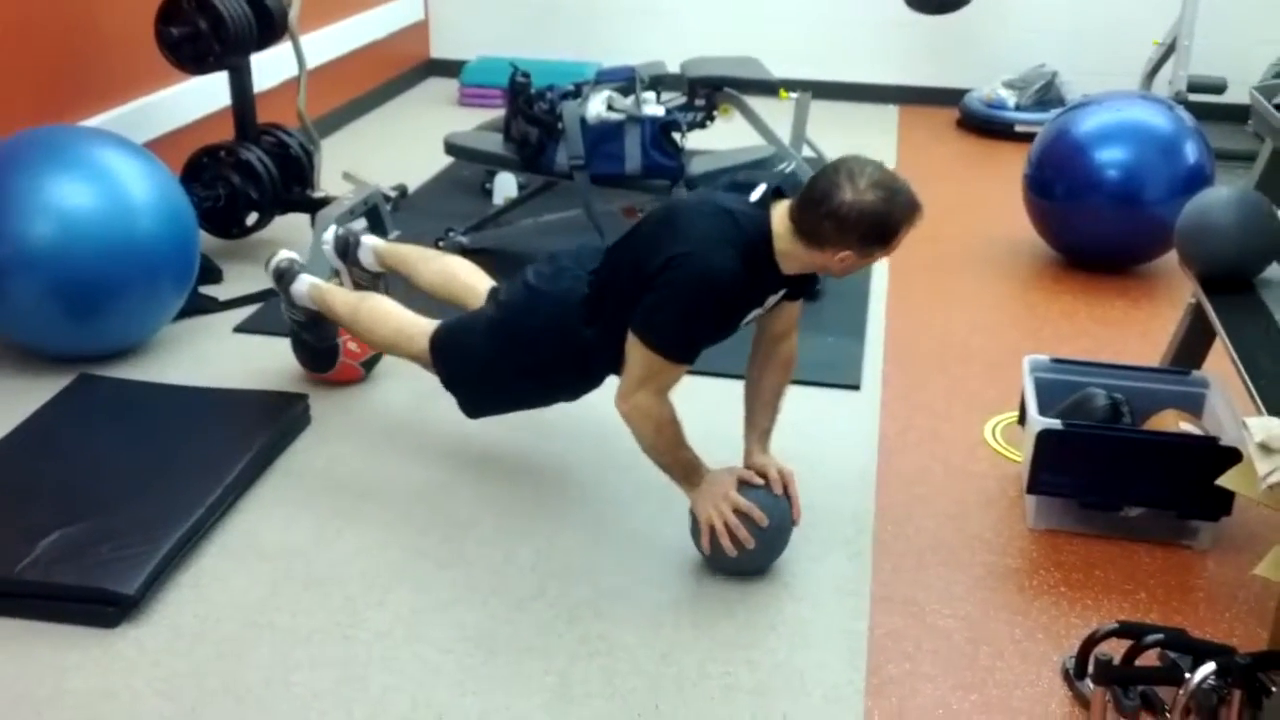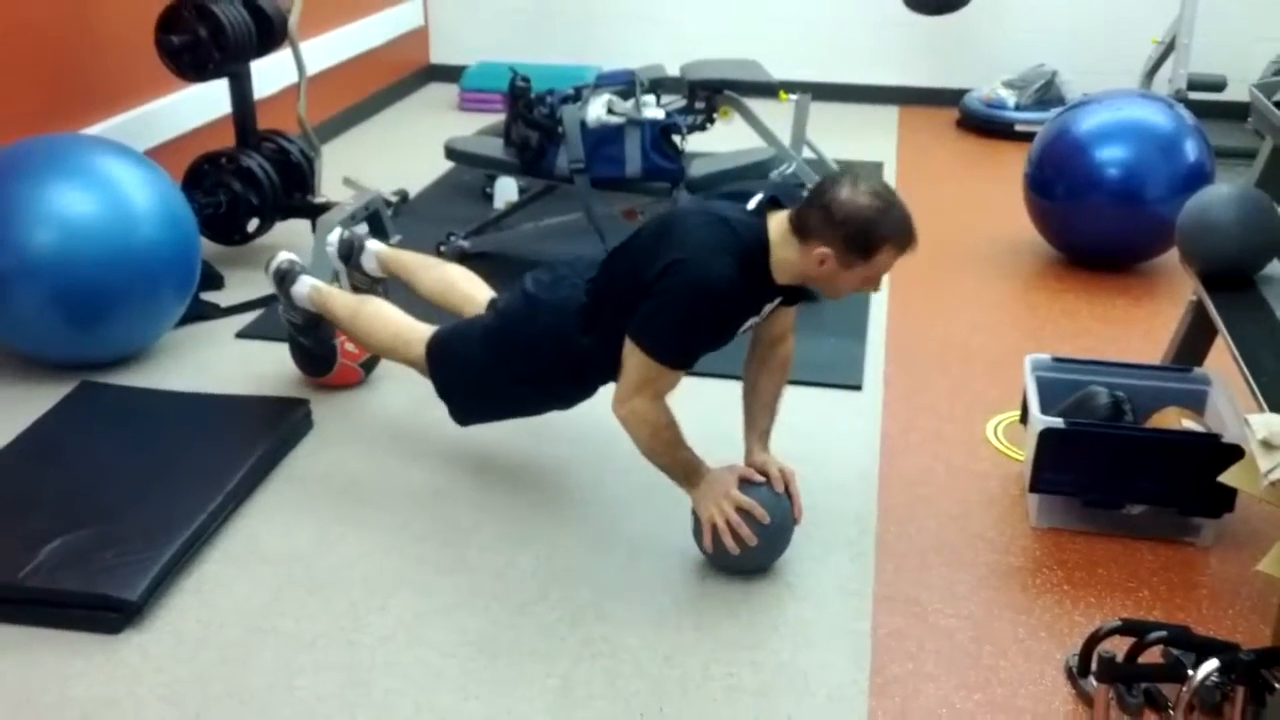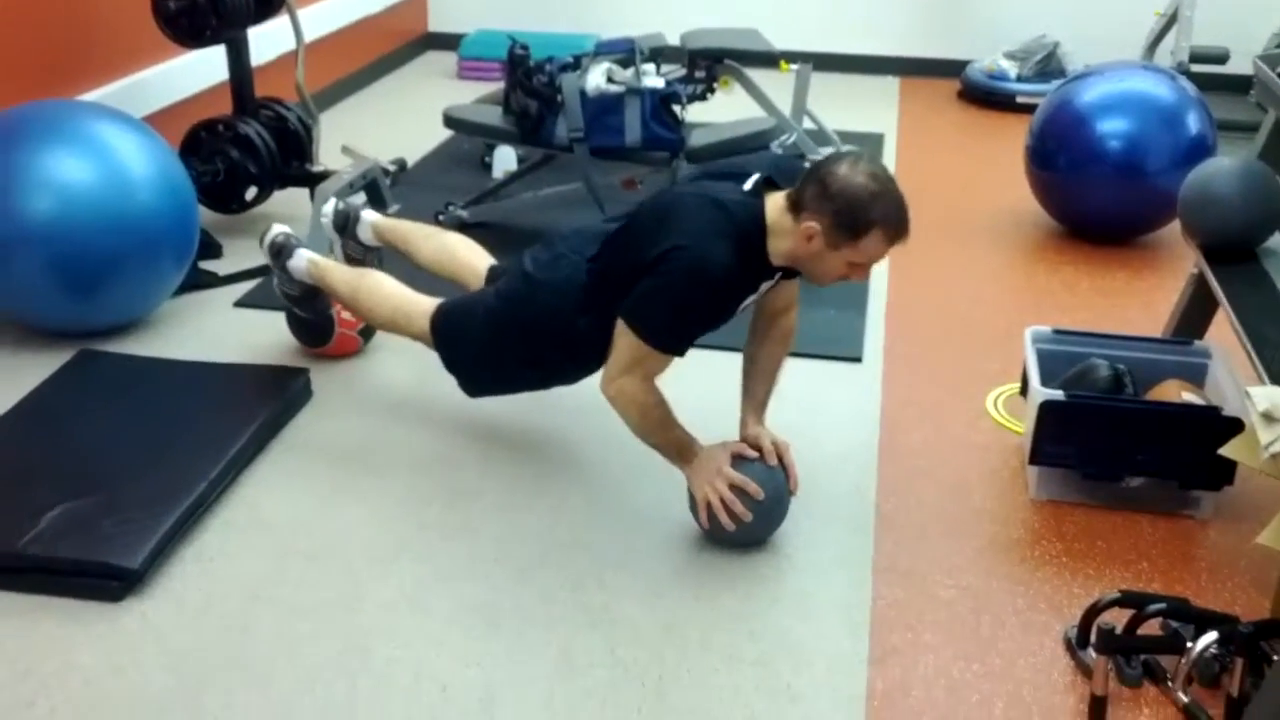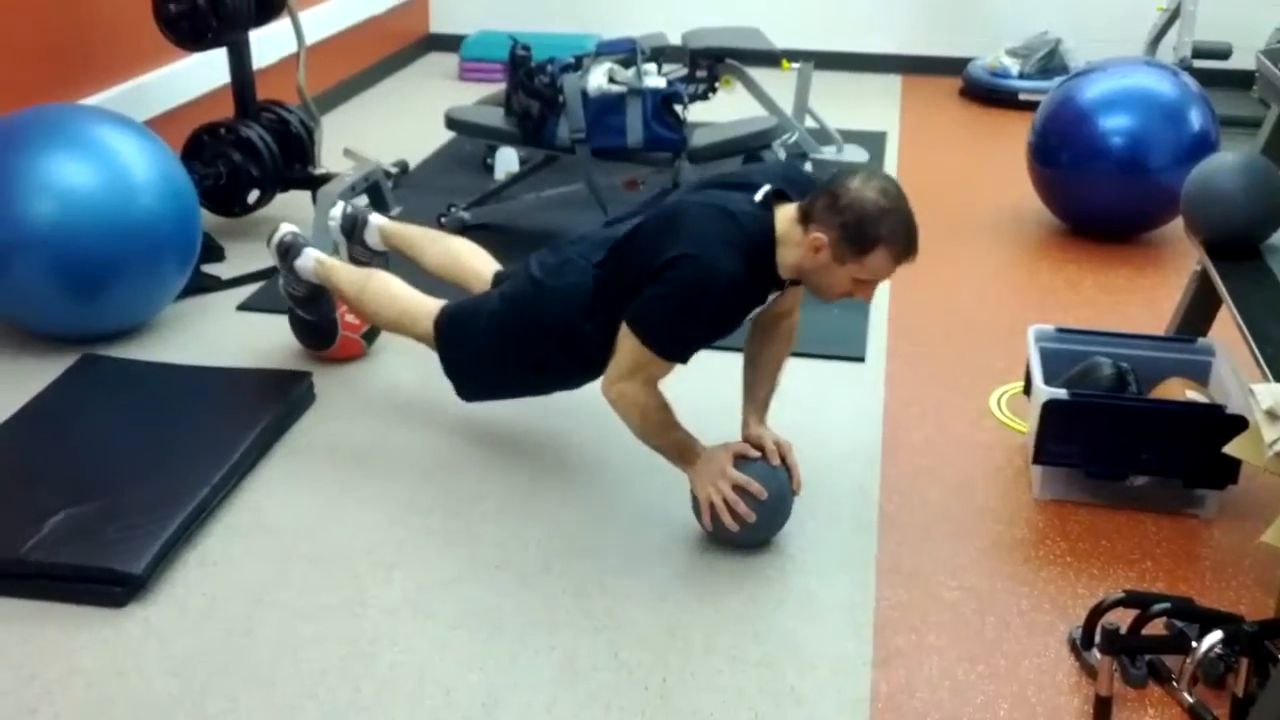
dt=0.3s
person 1, frame 1
left shoulder: (794, 223)
right shoulder: (707, 268)
left elbow: (776, 341)
right elbow: (639, 397)
left wrist: (758, 448)
right wrist: (700, 484)
left hip: (594, 286)
right hip: (553, 334)
left knee: (483, 296)
right knee: (429, 343)
left ankle: (366, 250)
right ankle: (305, 288)
person 1, frame 2
left shoulder: (795, 226)
right shoulder: (704, 276)
left elbow: (772, 343)
right elbow: (635, 401)
left wrist: (759, 448)
right wrist: (701, 484)
left hip: (594, 298)
right hip: (550, 344)
left knee: (483, 306)
right knee: (424, 347)
left ankle: (367, 254)
right ankle: (306, 290)
person 1, frame 3
left shoulder: (792, 196)
right shoulder: (700, 260)
left elbow: (775, 314)
right elbow: (625, 381)
left wrist: (754, 422)
right wrist: (694, 461)
left hip: (595, 265)
right hip: (551, 319)
left knee: (483, 274)
right knee: (428, 319)
left ankle: (365, 225)
right ankle: (302, 261)
person 1, frame 4
left shoulder: (802, 201)
right shoulder: (708, 271)
left elbow: (776, 313)
right elbow: (624, 383)
left wrist: (755, 420)
right wrist: (696, 461)
left hip: (601, 267)
right hip: (556, 322)
left knee: (488, 280)
right knee: (430, 321)
left ankle: (368, 228)
right ankle: (307, 261)
